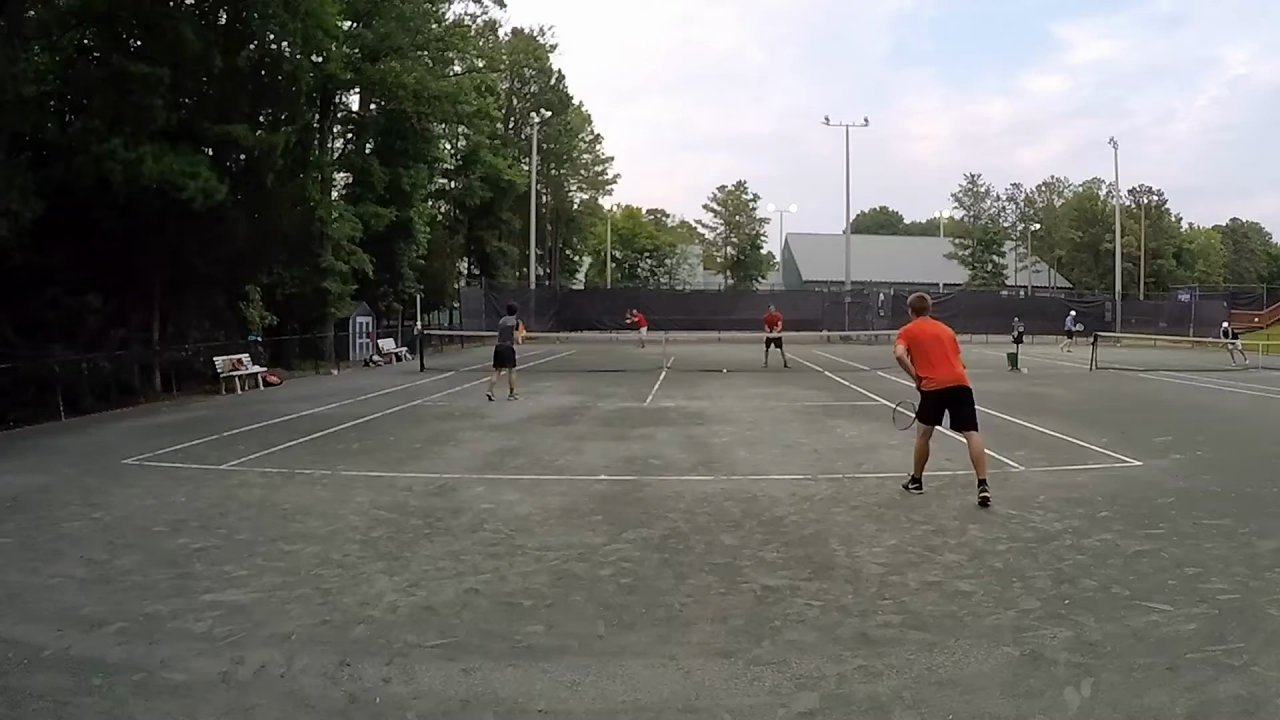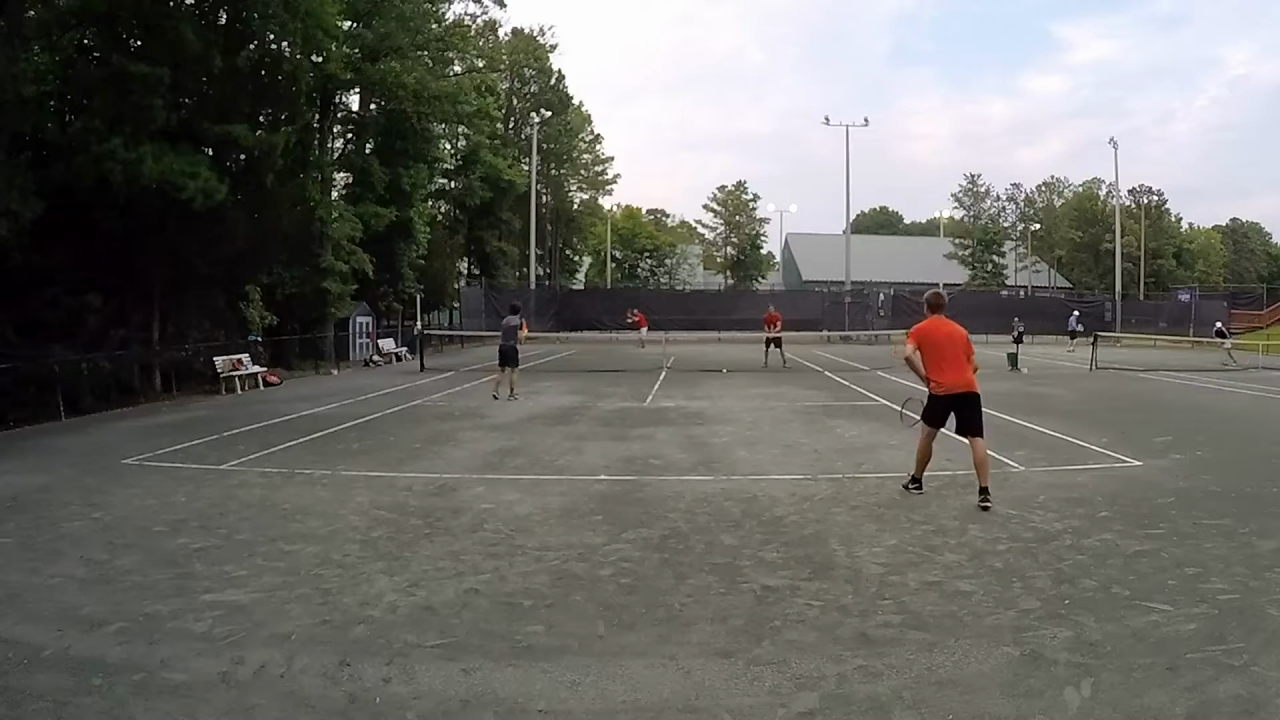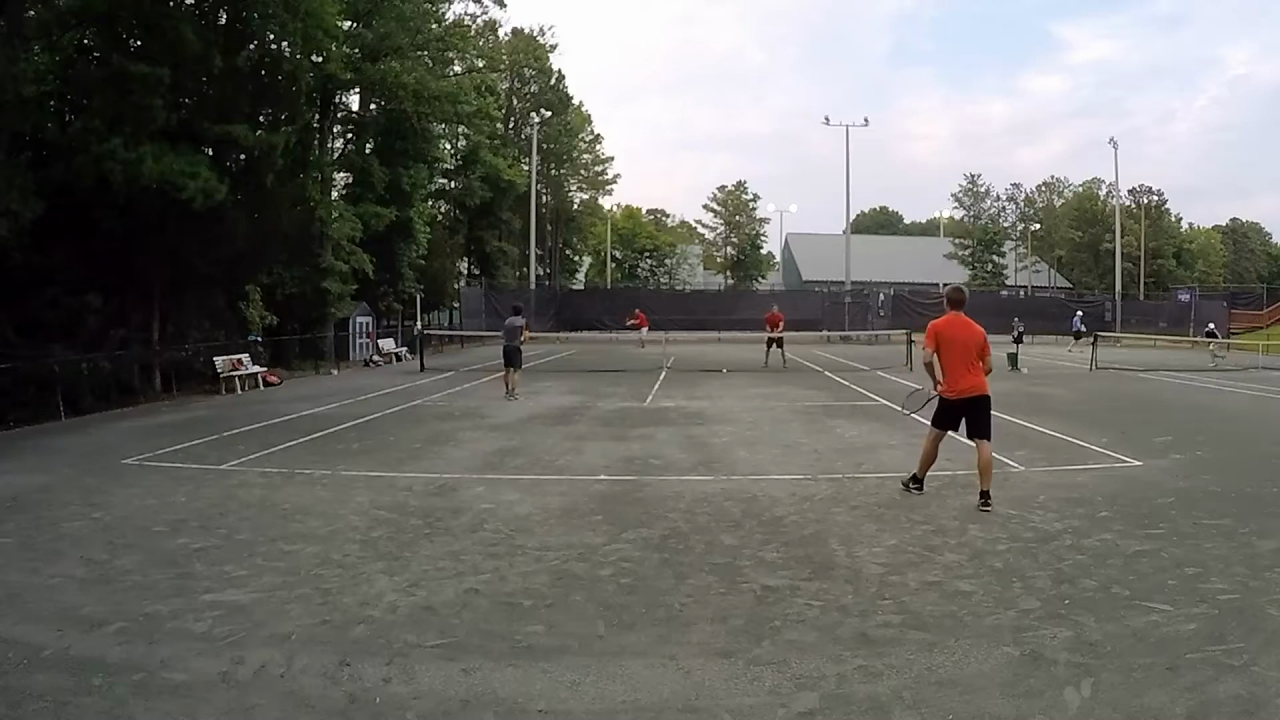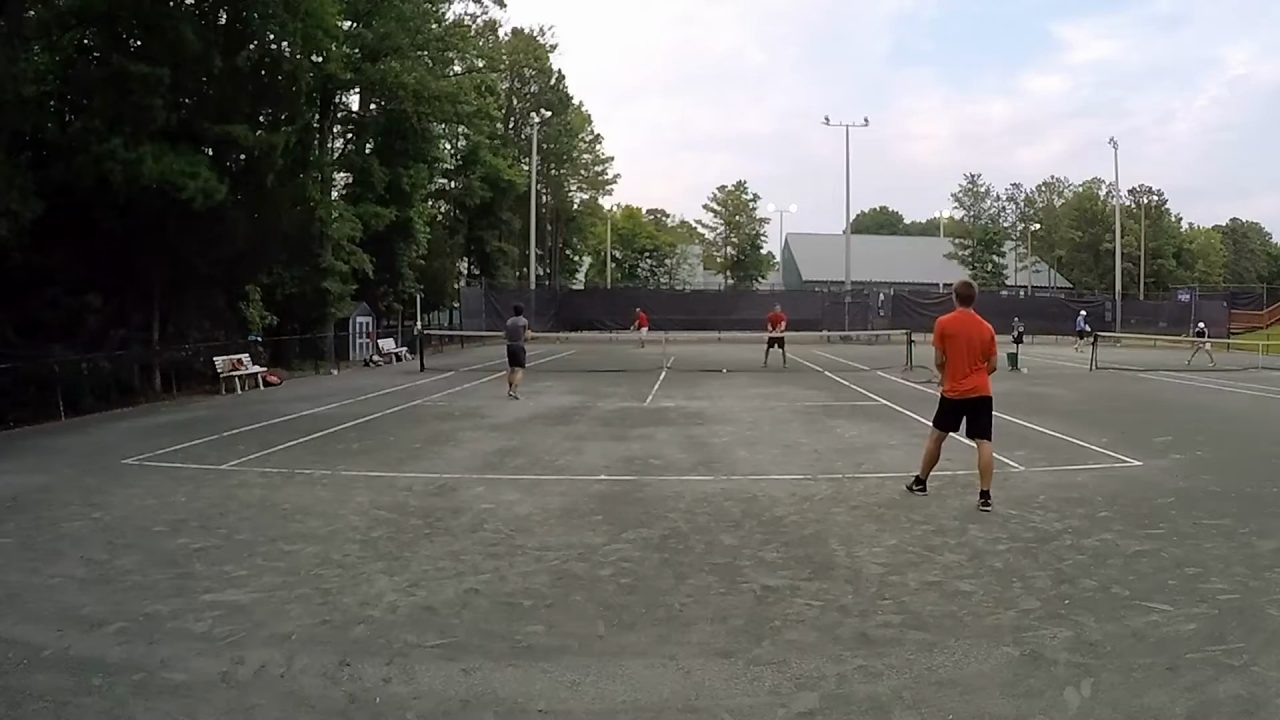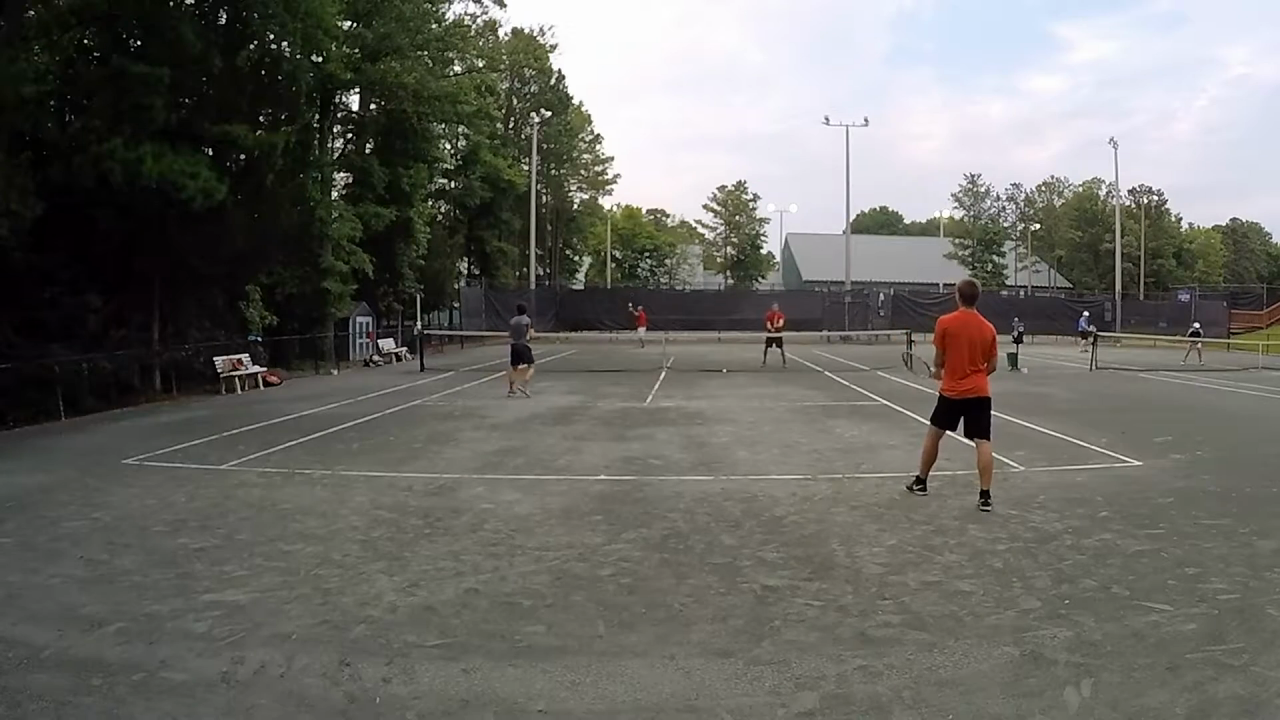
dt=0.2s
person 1, frame 1
left shoulder: (908, 331)
right shoulder: (946, 329)
left elbow: (900, 354)
left wrist: (916, 377)
left hip: (933, 387)
right hip: (960, 384)
left knee: (923, 434)
right knee: (971, 434)
left ankle: (916, 481)
right ankle: (983, 485)
person 1, frame 2
left shoulder: (919, 329)
right shoulder: (960, 330)
left elbow: (909, 355)
right elbow: (973, 365)
left wrist: (924, 378)
left hip: (941, 390)
right hip: (968, 388)
left knee: (927, 435)
right knee: (976, 440)
left ankle: (916, 480)
right ankle: (984, 493)
person 1, frame 3
left shoulder: (936, 326)
right shoulder: (978, 330)
left elbow: (928, 360)
right elbow: (988, 366)
left wrist: (936, 382)
left hip: (952, 393)
right hip: (980, 392)
left knee: (934, 437)
right knee: (983, 443)
left ankle: (917, 481)
right ankle: (985, 496)
person 1, frame 4
left shoulder: (943, 323)
right shoulder: (986, 327)
left elbow: (939, 362)
right elbow: (993, 365)
left hip: (953, 393)
right hip: (981, 393)
left knee: (936, 437)
right knee: (984, 443)
left ankle: (920, 482)
right ankle: (985, 495)
person 1, frame 5
left shoulder: (945, 322)
right shoulder: (988, 328)
left elbow: (939, 360)
right elbow: (992, 366)
left wrist: (937, 373)
left hip: (952, 392)
right hip: (980, 393)
left knee: (933, 435)
right knee: (983, 443)
left ankle: (920, 482)
right ankle: (985, 495)
